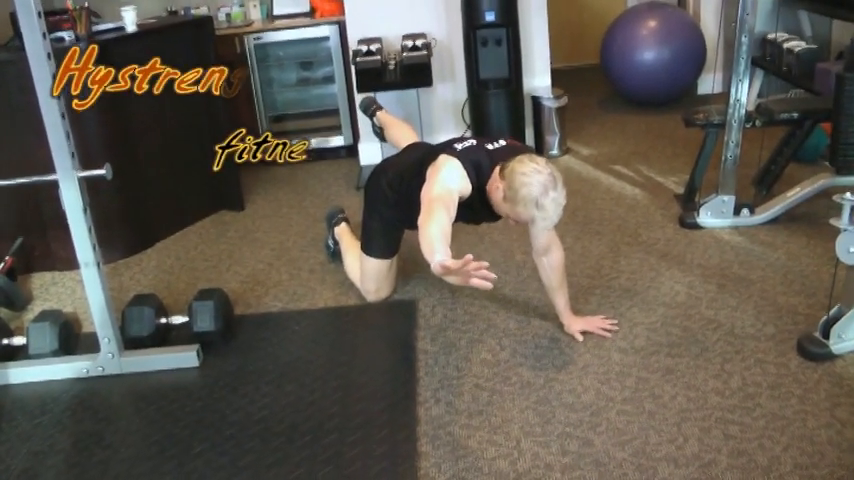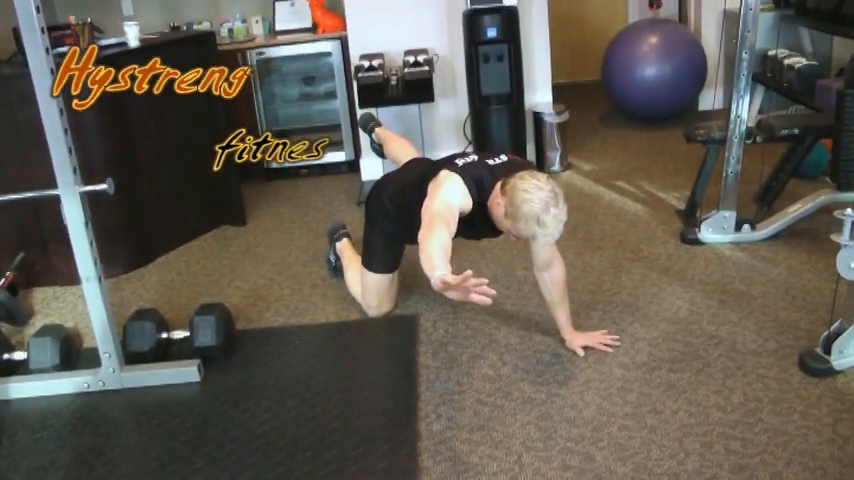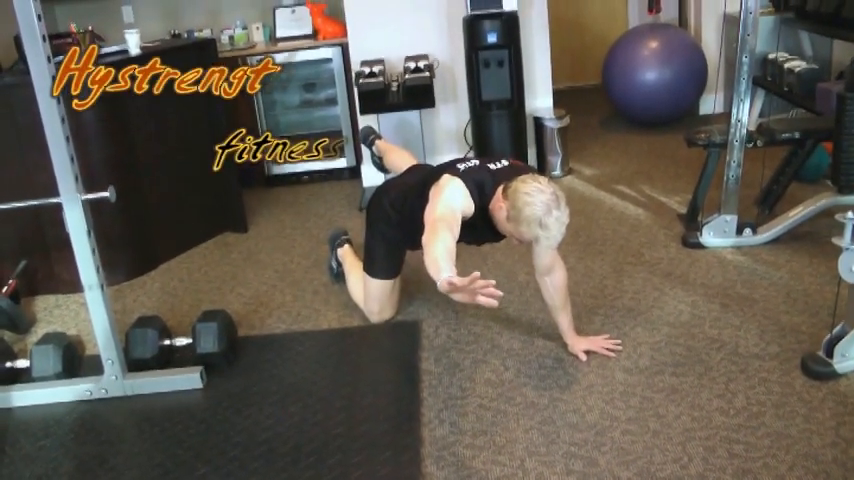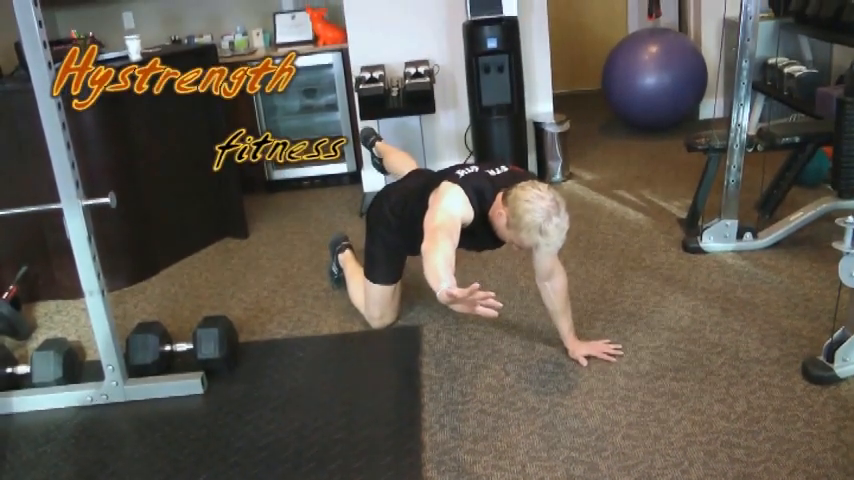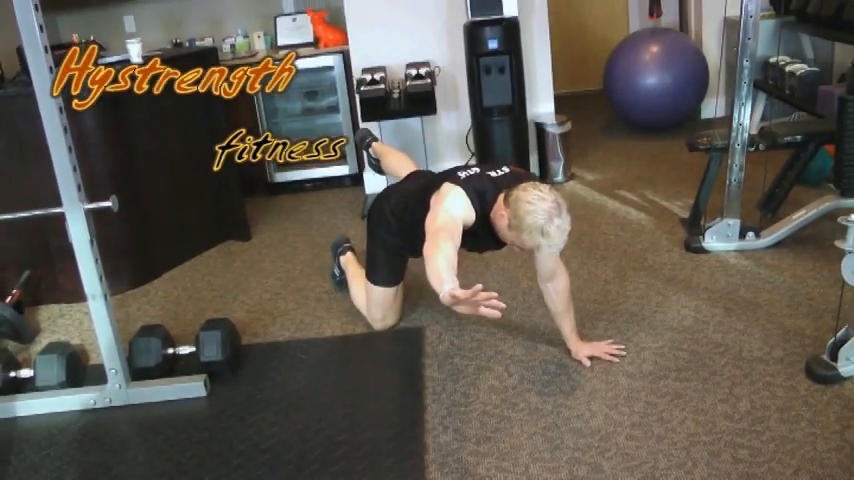
dt=0.4s
person 1, frame 1
left shoulder: (529, 177)
right shoulder: (452, 174)
left elbow: (546, 250)
right elbow: (433, 216)
left wrist: (567, 316)
right wrist: (441, 262)
left hip: (419, 163)
right hip: (389, 192)
right knee: (375, 292)
left ankle: (378, 114)
right ankle: (340, 227)
person 1, frame 2
left shoulder: (530, 190)
right shoulder: (454, 189)
left elbow: (548, 265)
right elbow: (434, 232)
left wrist: (569, 331)
right wrist: (441, 277)
left hip: (421, 178)
right hip: (390, 206)
right knee: (377, 307)
left ankle: (376, 130)
right ankle: (341, 243)
person 1, frame 3
left shoulder: (532, 195)
right shoulder: (455, 193)
left elbow: (550, 269)
right elbow: (437, 235)
left wrist: (571, 336)
right wrist: (447, 280)
left hip: (420, 184)
right hip: (390, 213)
right knee: (379, 313)
left ankle: (376, 144)
right ankle: (343, 249)
person 1, frame 4
left shoulder: (531, 199)
right shoulder: (455, 200)
left elbow: (550, 275)
right elbow: (436, 244)
left wrist: (571, 341)
right wrist: (447, 290)
left hip: (421, 189)
right hip: (391, 217)
right knee: (380, 319)
left ankle: (377, 145)
right ankle: (344, 254)
person 1, frame 5
left shoulder: (533, 200)
right shoulder: (456, 202)
left elbow: (552, 276)
right elbow: (438, 246)
left wrist: (574, 341)
right wrist: (449, 291)
left hip: (422, 190)
right hip: (391, 219)
right knee: (382, 320)
left ankle: (373, 146)
right ankle: (345, 256)
